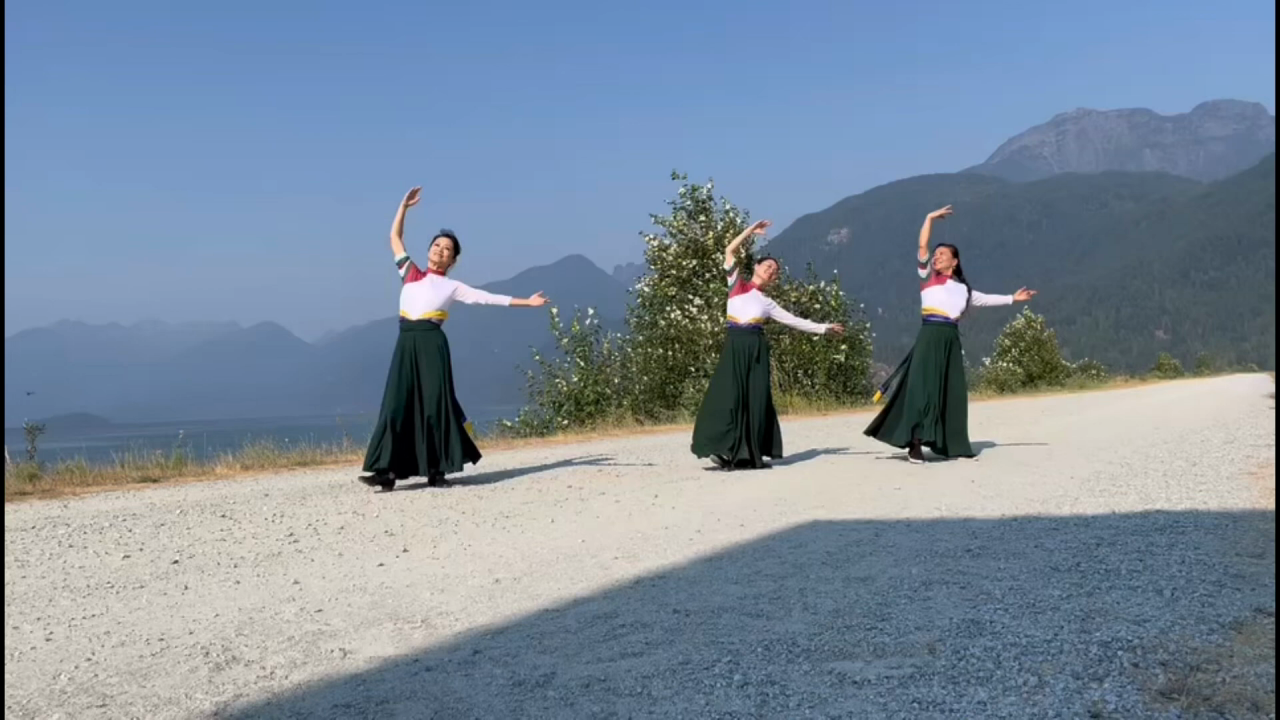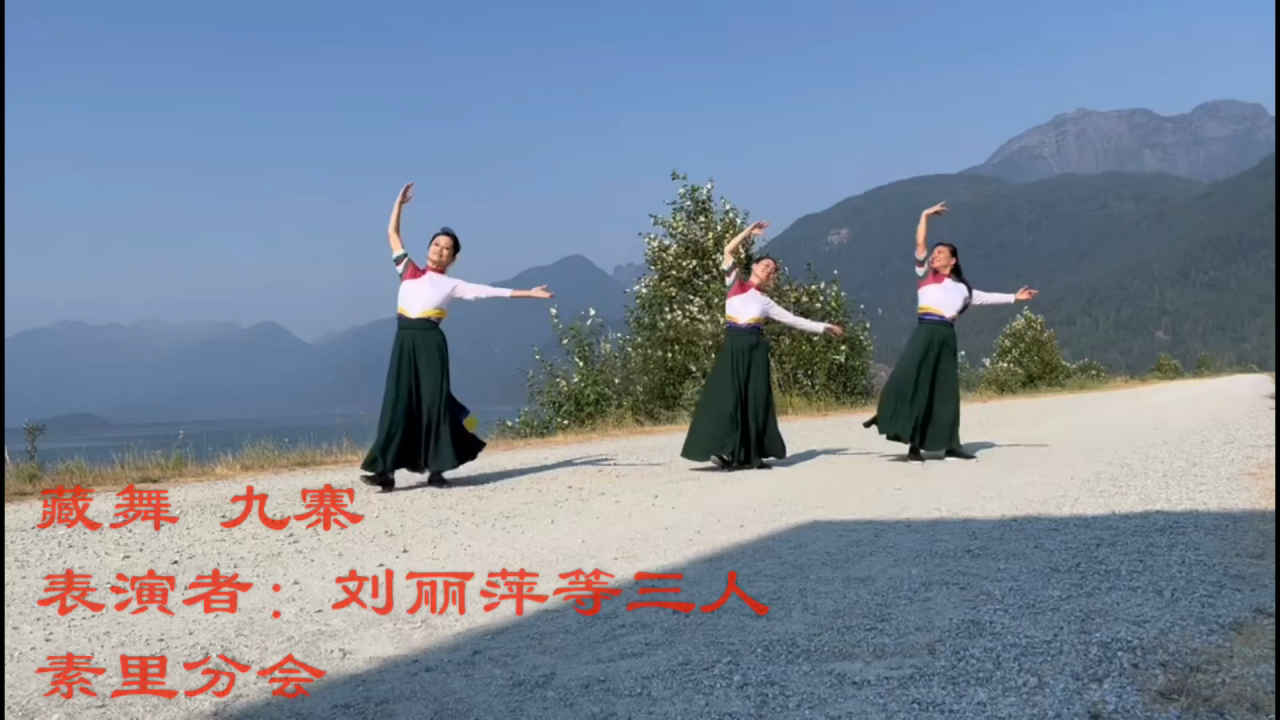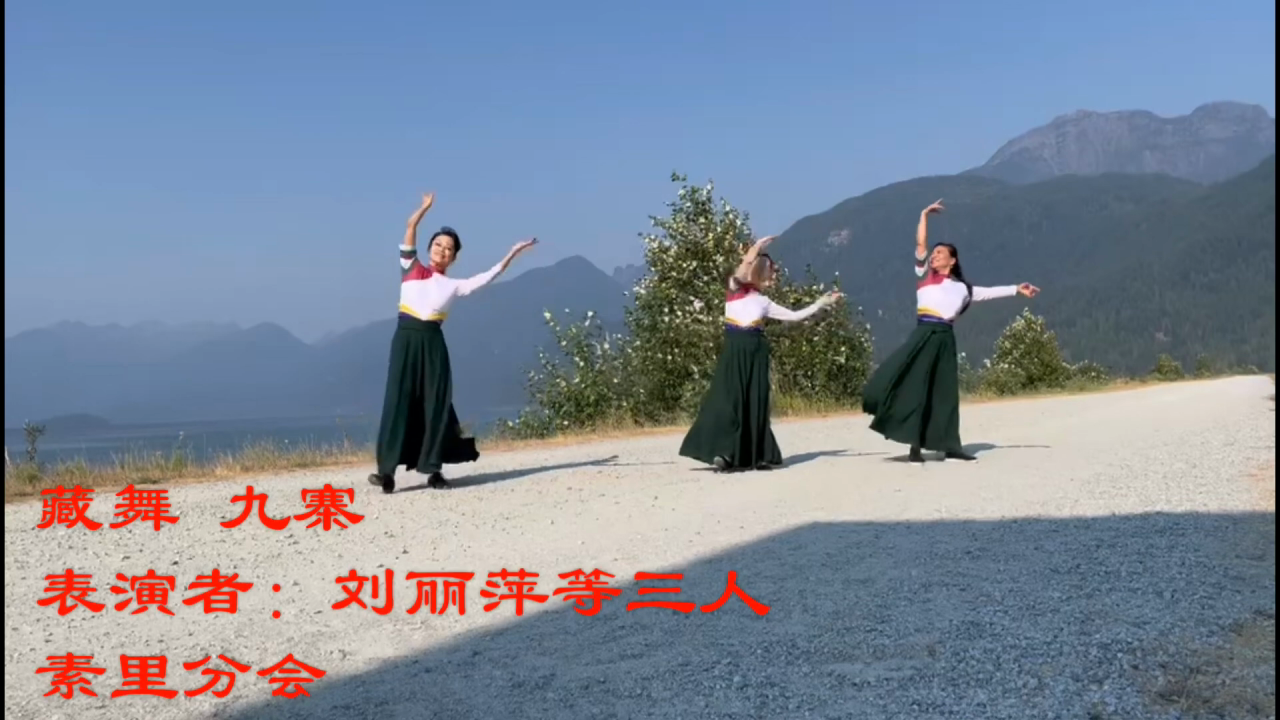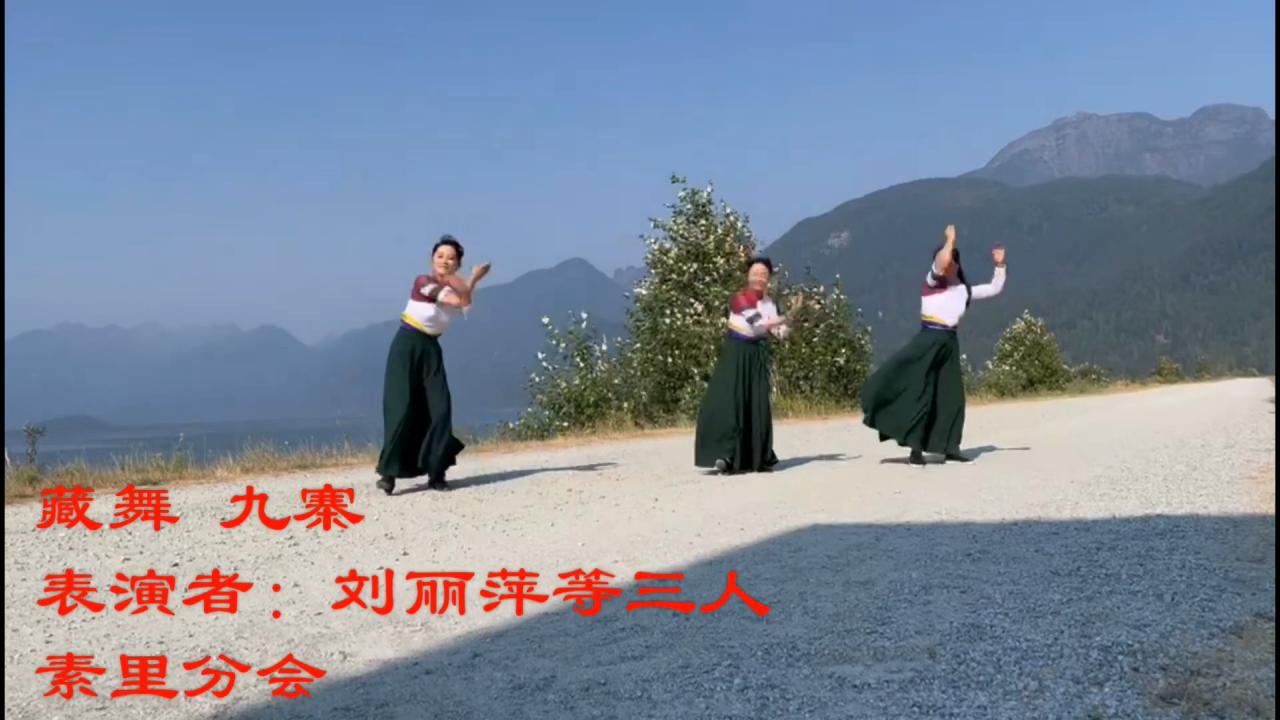
dt=0.2s
person 1, frame 1
left shoulder: (452, 287)
right shoulder: (410, 272)
left elbow: (486, 297)
right elbow: (394, 236)
left wrist: (524, 302)
right wrist: (404, 207)
left hip: (432, 344)
right hip: (406, 344)
left knee: (434, 403)
right knee: (396, 404)
left ankle: (436, 471)
right ankle: (384, 471)
person 1, frame 2
left shoulder: (452, 285)
right shoulder: (408, 270)
left elbow: (487, 291)
right elbow: (392, 233)
left wrist: (527, 293)
right wrist: (401, 200)
left hip: (431, 343)
right hip: (404, 342)
left knee: (434, 403)
right knee: (397, 404)
left ankle: (435, 469)
right ankle: (384, 470)
person 1, frame 3
left shoulder: (455, 285)
right shoulder: (412, 270)
left elbow: (487, 277)
right elbow: (409, 233)
left wrist: (513, 252)
right wrist: (424, 208)
left hip: (434, 343)
right hip: (406, 339)
left knee: (435, 405)
right knee: (397, 405)
left ankle: (434, 469)
right ankle: (387, 472)
person 1, frame 4
left shoulder: (454, 294)
right shoulder: (422, 283)
left elbow: (464, 300)
right elbow: (459, 300)
left wrist: (473, 280)
right wrist: (474, 278)
left hip: (430, 354)
right hip: (405, 350)
left knee: (438, 410)
right knee: (401, 410)
left ankle: (435, 473)
right ankle: (389, 473)
person 2, frame 1
left shoulder: (963, 288)
right shoulder: (928, 277)
left elbow: (984, 299)
right elbow: (922, 247)
left wrist: (1012, 298)
right wrist: (930, 218)
left hip: (951, 338)
right hip: (931, 335)
left knee: (953, 390)
right knee: (925, 384)
left ankle: (952, 445)
right ankle: (915, 443)
person 2, frame 2
left shoulder: (961, 288)
right shoulder: (925, 275)
left elbow: (985, 298)
right elbow: (920, 245)
left wrist: (1014, 297)
right wrist: (925, 215)
left hip: (946, 338)
right hip: (925, 334)
left knee: (946, 391)
right knee: (913, 382)
left ankle: (949, 446)
right ankle: (914, 445)
person 2, frame 3
left shoulder: (962, 287)
right shoulder: (926, 275)
left elbow: (990, 292)
right elbow: (920, 245)
left wrist: (1016, 289)
right wrist: (924, 215)
left hip: (945, 339)
right hip: (924, 335)
left knee: (945, 393)
right knee: (913, 386)
left ankle: (950, 447)
right ankle: (915, 446)
person 2, frame 4
left shoulder: (964, 288)
right shoulder: (932, 282)
left elbow: (995, 289)
right elbow: (940, 264)
left wrist: (999, 265)
right wrist: (950, 240)
left hip: (949, 344)
right hip: (928, 341)
left knee: (953, 398)
right knee: (917, 391)
left ankle: (949, 450)
right ankle: (915, 448)
person 3, frame 1
left shoulder: (767, 303)
right shoulder: (736, 283)
left elbow: (794, 321)
right elbow: (729, 251)
left wrist: (825, 328)
right wrist: (751, 230)
left hip: (755, 349)
right hip: (734, 347)
left knee: (756, 399)
right knee: (728, 397)
left ankle: (752, 455)
right ankle: (727, 451)
person 3, frame 2
left shoulder: (765, 302)
right shoulder: (735, 284)
left elbow: (793, 320)
right elbow: (728, 251)
left wrist: (823, 327)
right wrist: (749, 231)
left hip: (755, 349)
right hip: (733, 347)
left knee: (756, 400)
right knee: (729, 398)
left ankle: (751, 454)
right ankle: (727, 452)
person 3, frame 3
left shoulder: (763, 300)
right shoulder: (735, 287)
left elbow: (792, 316)
right elbow: (743, 270)
left wrist: (821, 303)
right wrist: (758, 245)
left hip: (757, 351)
right hip: (733, 348)
left knee: (756, 403)
right knee: (729, 400)
left ankle: (754, 456)
right ankle: (727, 453)
person 3, frame 4
left shoulder: (768, 304)
right shoulder: (741, 299)
left elbow: (780, 331)
right elbow: (759, 325)
left wrist: (781, 329)
right wrist: (777, 322)
left hip: (756, 357)
right hip: (734, 354)
left knee: (756, 406)
right knee: (727, 403)
left ankle: (757, 459)
right ankle: (728, 457)
